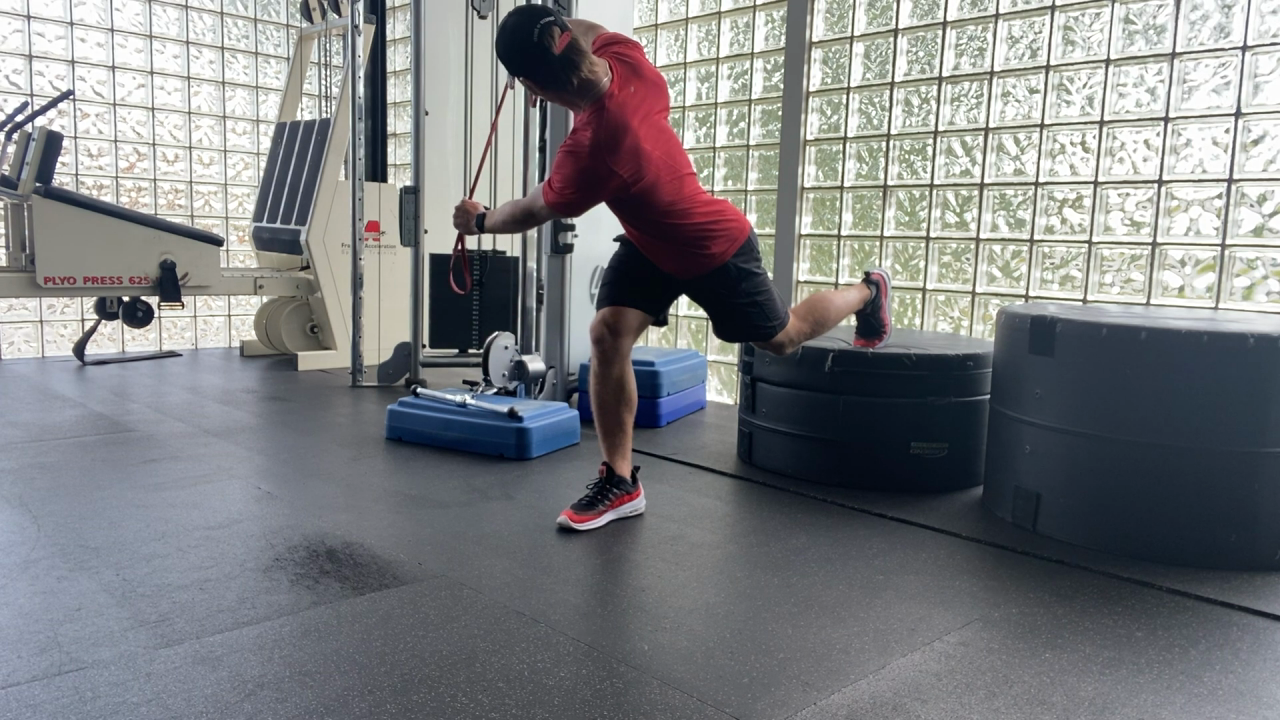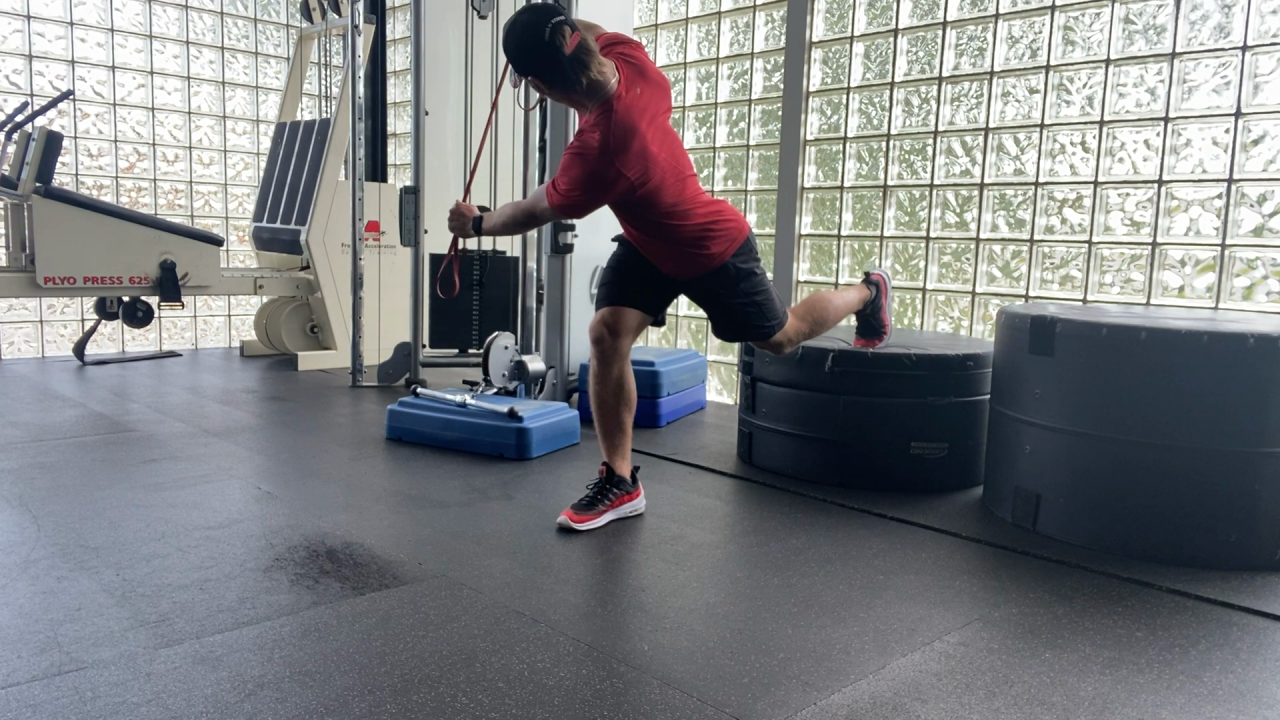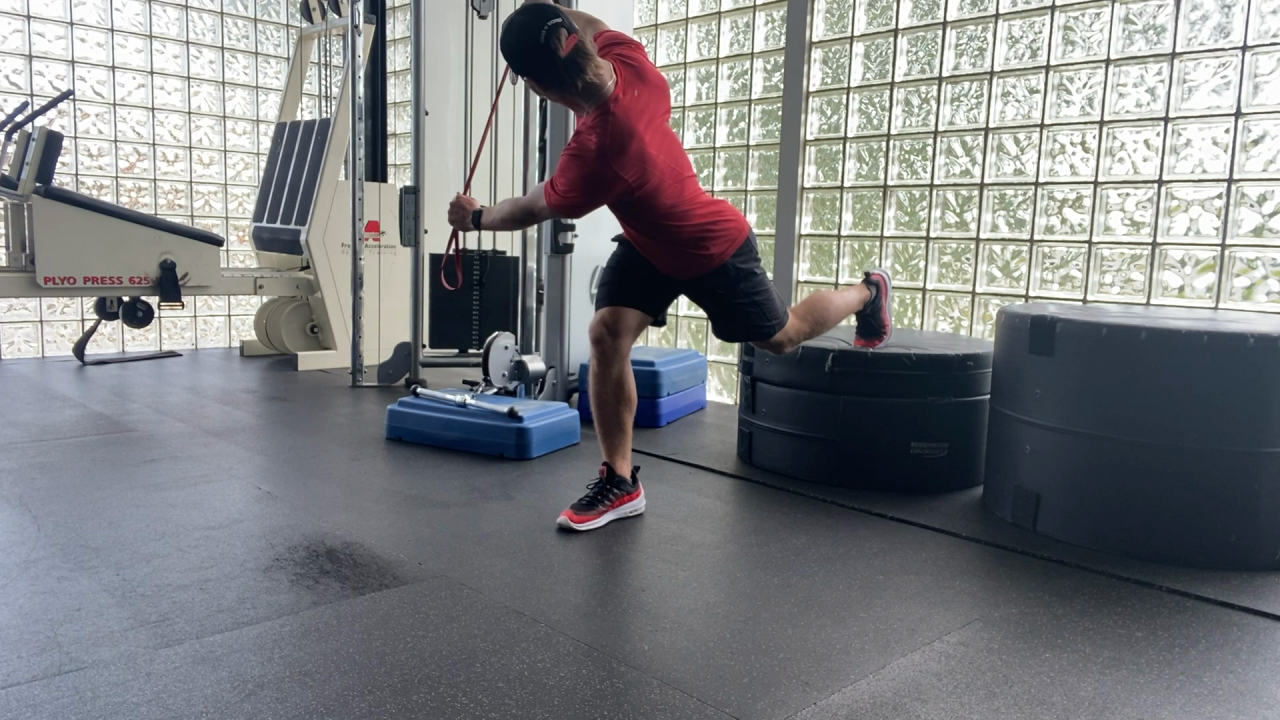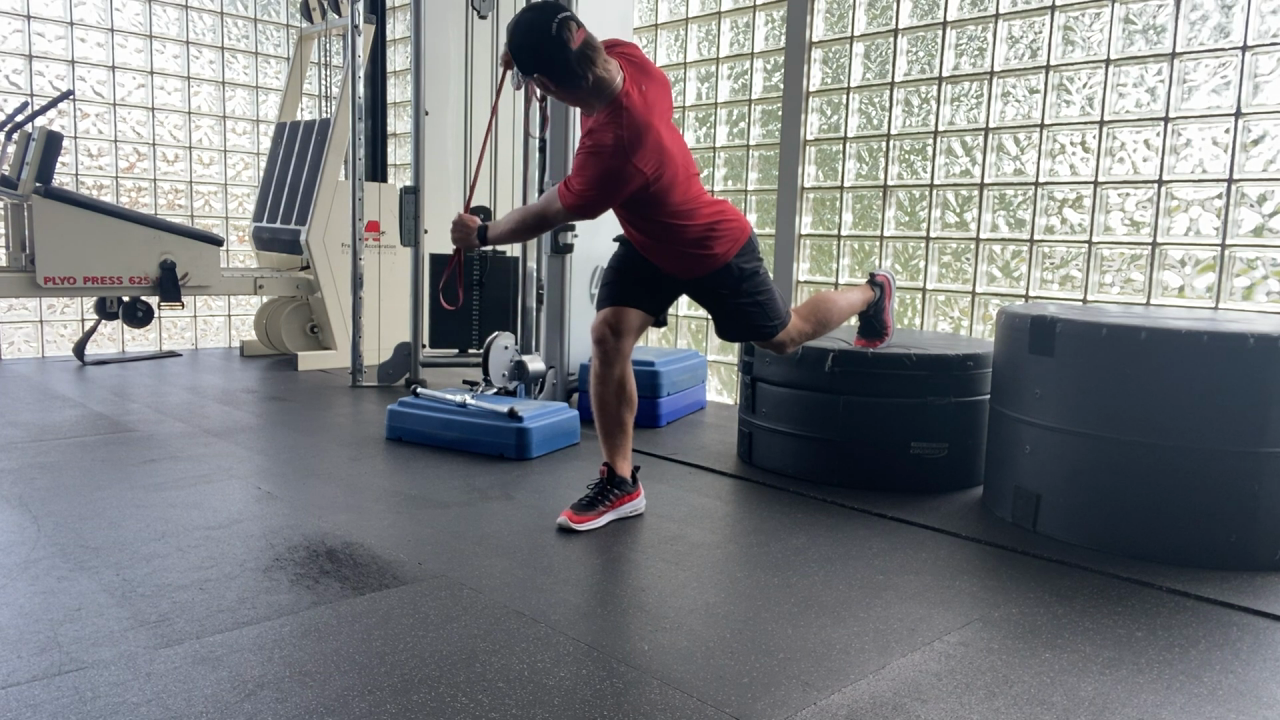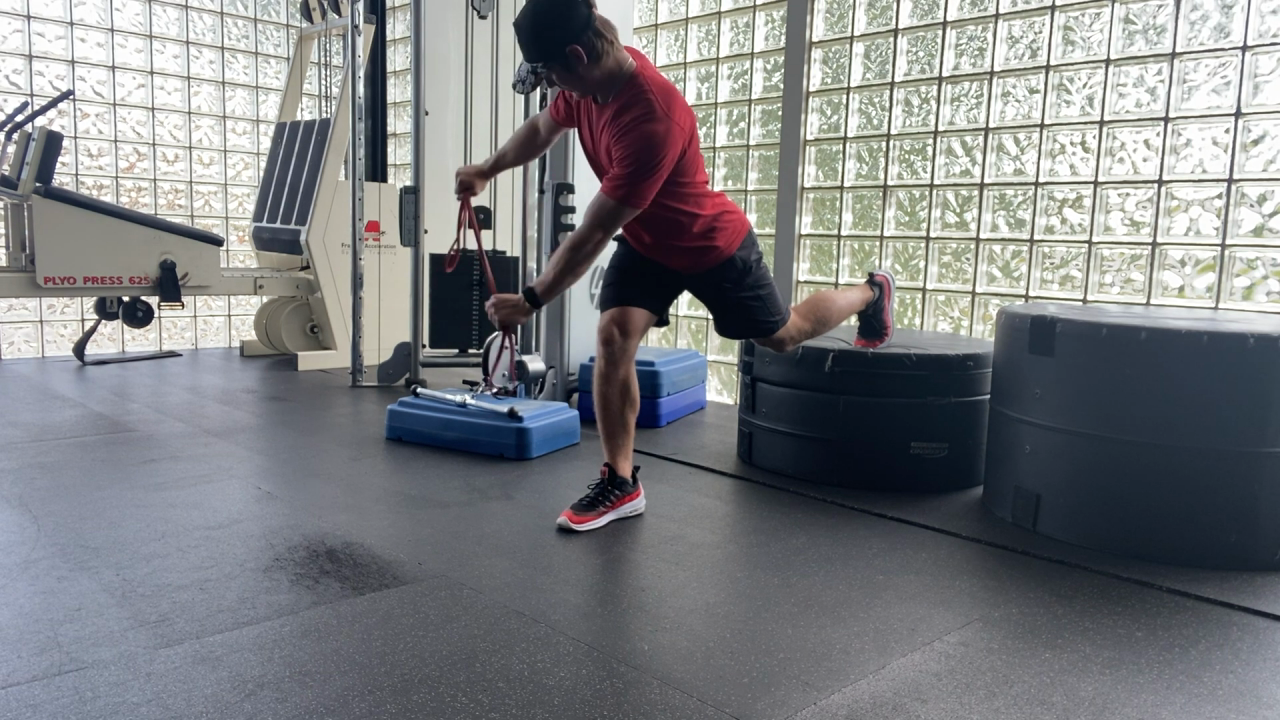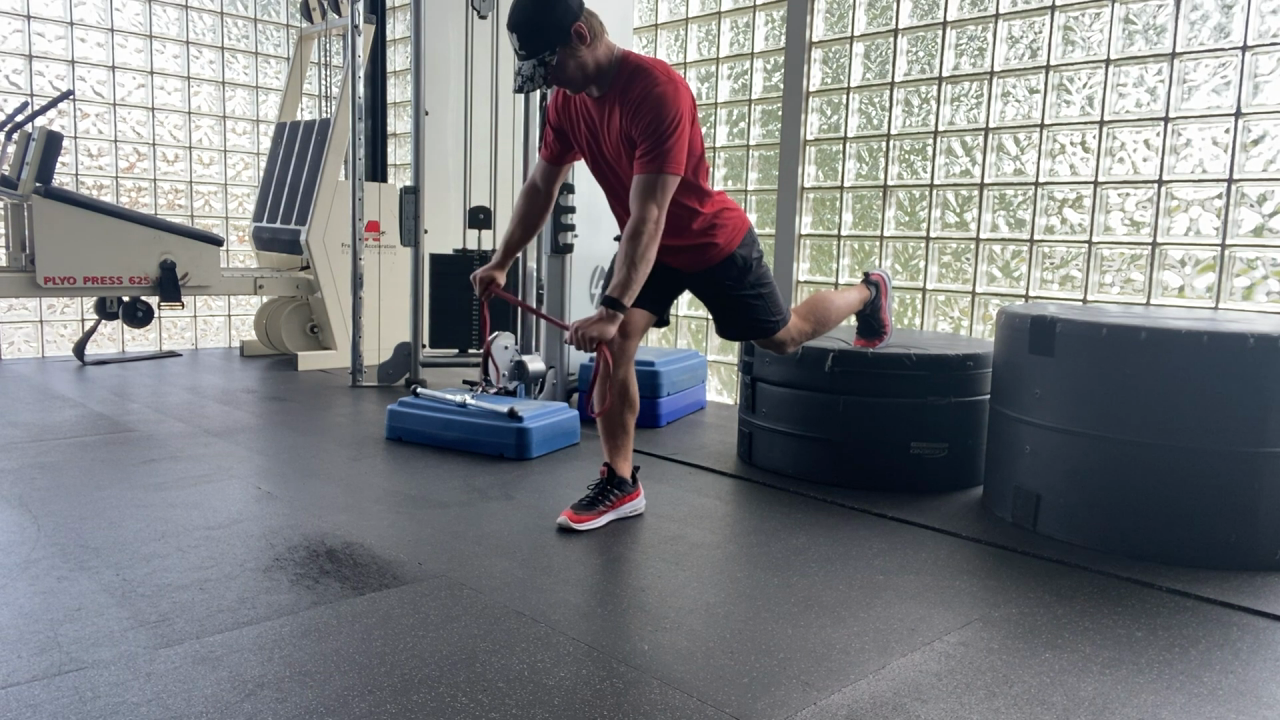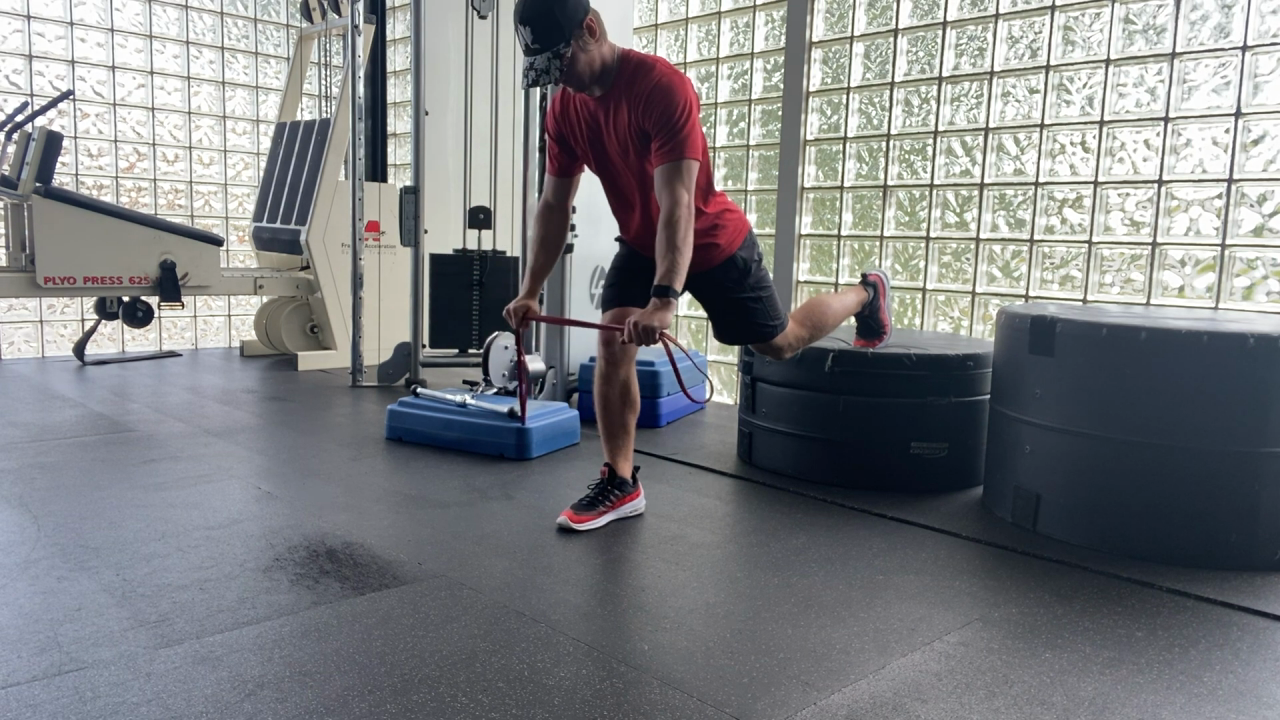
dt=0.4s
person 1, frame 1
left shoulder: (591, 149)
right shoulder: (622, 55)
left elbow: (534, 210)
left wrist: (480, 220)
left hip: (712, 248)
right hip: (650, 241)
left knee: (782, 338)
right knee: (607, 335)
left ankle: (868, 291)
right ankle: (620, 482)
person 1, frame 2
left shoulder: (599, 151)
right shoulder: (627, 55)
left elbow: (536, 211)
left wrist: (477, 224)
left hip: (711, 249)
right hip: (649, 241)
left knee: (780, 337)
right knee: (606, 335)
left ankle: (868, 292)
right ankle: (620, 482)
person 1, frame 3
left shoulder: (596, 152)
right shoulder: (624, 56)
left elbow: (532, 209)
left wrist: (474, 218)
left hip: (712, 249)
right hip: (649, 241)
left knee: (782, 337)
right knee: (606, 335)
left ankle: (868, 291)
right ankle: (621, 482)
person 1, frame 4
left shoulder: (615, 147)
right shoulder: (623, 59)
left elbow: (544, 216)
left wrist: (481, 234)
right wrist: (531, 43)
left hip: (712, 250)
right hip: (648, 242)
left knee: (782, 337)
right knee: (607, 336)
left ankle: (872, 293)
right ankle: (620, 482)
person 1, frame 5
left shoulder: (653, 119)
right shoulder: (585, 86)
left elbow: (593, 233)
right elbow: (541, 131)
left wrist: (530, 299)
right wrist: (486, 170)
left hip: (712, 244)
right hip: (645, 243)
left knee: (781, 334)
right knee: (613, 337)
left ankle: (871, 292)
right ankle: (620, 483)
person 1, frame 6
left shoulder: (657, 91)
right shoulder: (566, 101)
left elbow: (649, 217)
right elbow: (541, 186)
left wrist: (614, 308)
right wrist: (501, 261)
left hip: (714, 242)
right hip: (647, 244)
left knee: (782, 337)
right knee: (613, 345)
left ankle: (868, 292)
right ankle: (621, 483)
person 1, frame 7
left shoulder: (661, 86)
right shoulder: (564, 109)
left elbow: (677, 205)
right elbow: (554, 204)
left wrist: (664, 299)
right wrist: (530, 290)
left hip: (713, 243)
right hip: (641, 244)
left knee: (780, 343)
right knee: (613, 343)
left ankle: (867, 293)
right ankle: (621, 483)
